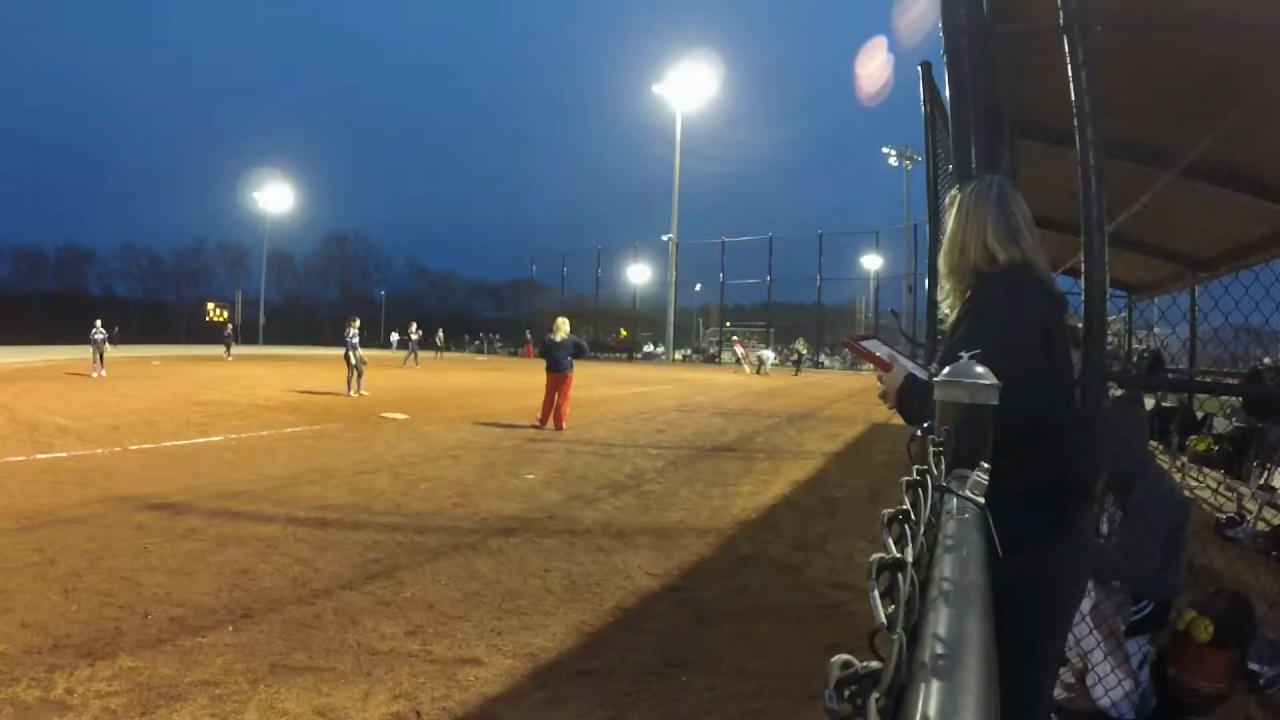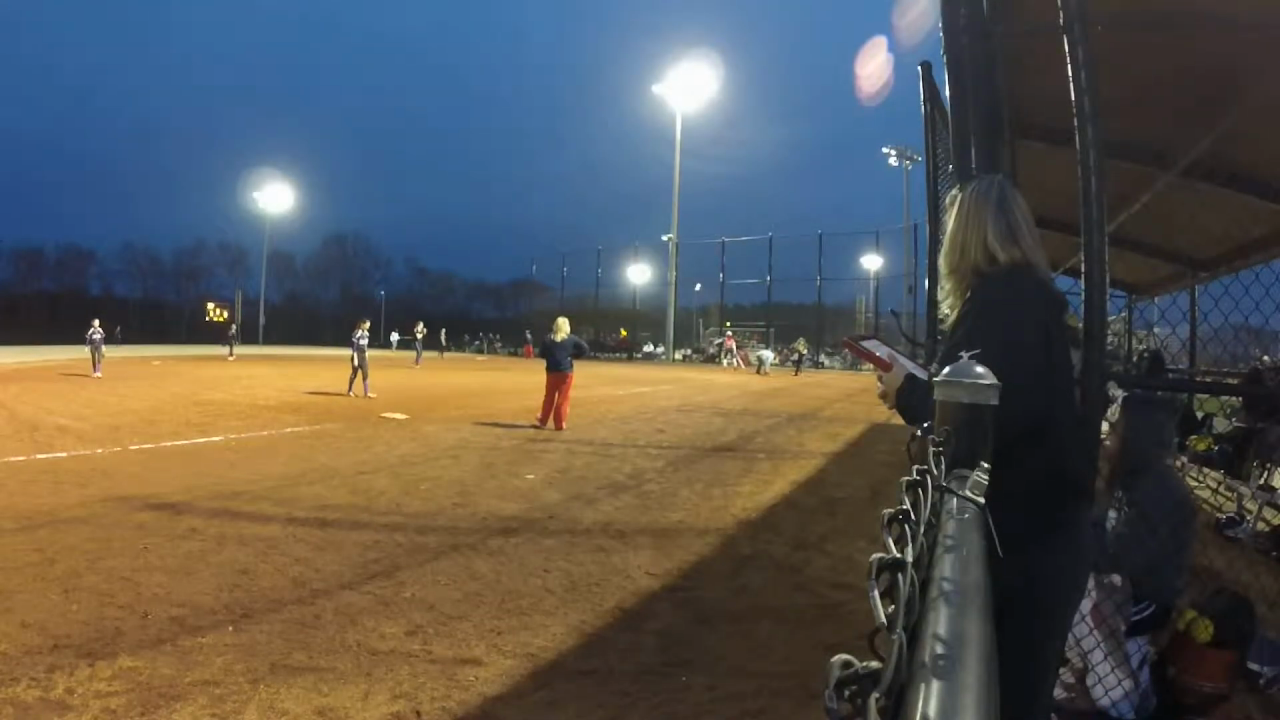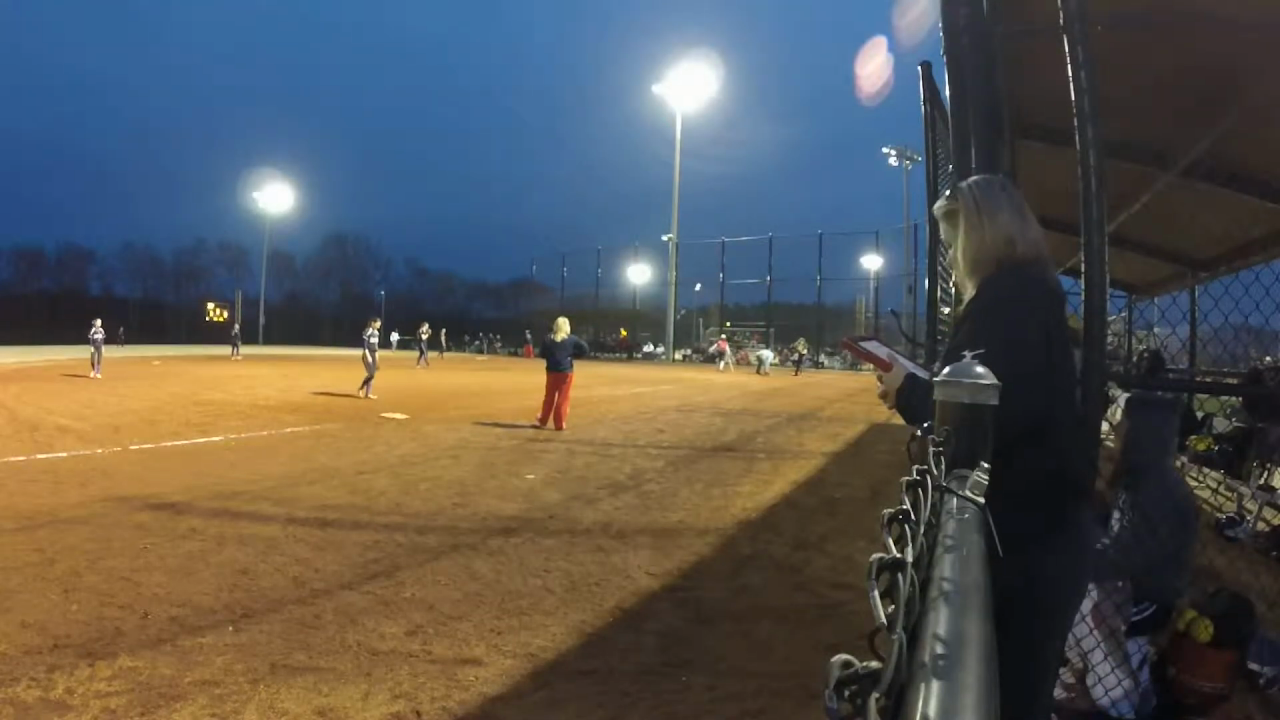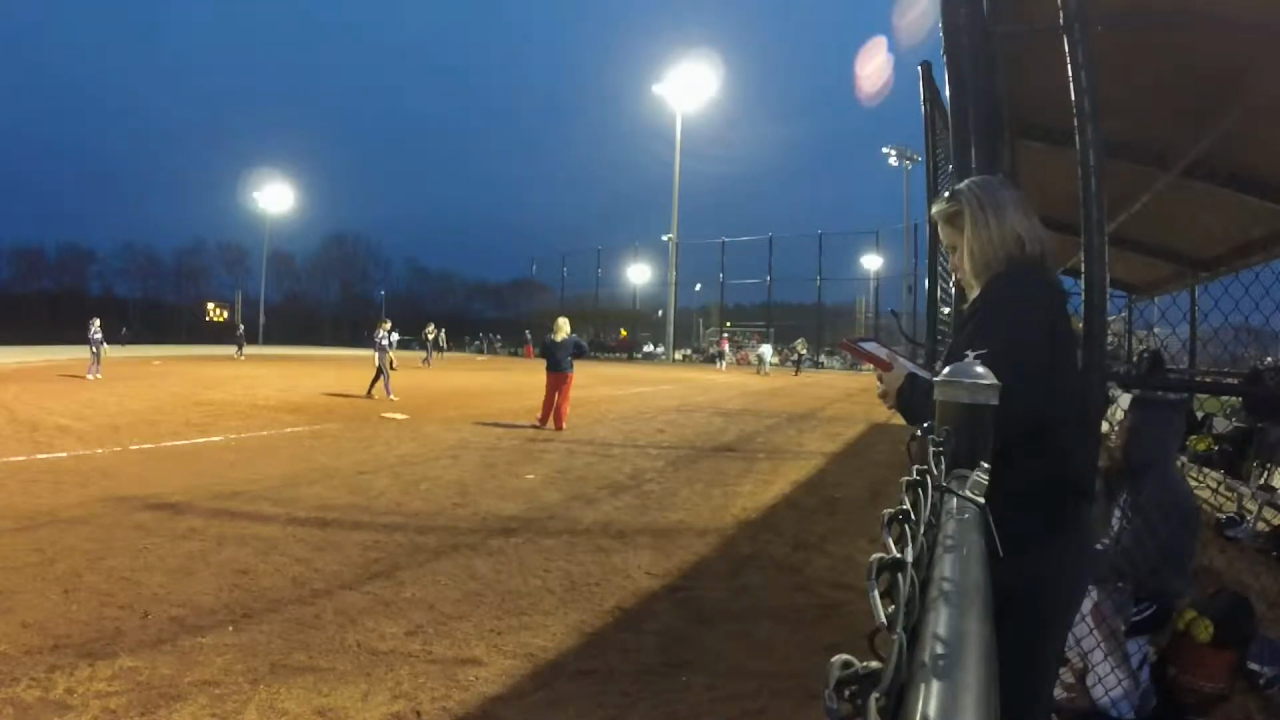
dt=0.4s
person 1, frame 1
left shoulder: (1000, 298)
right shoulder: (1027, 295)
left elbow: (985, 414)
right elbow: (1013, 399)
left wrist: (908, 393)
right wrist: (922, 389)
left hip: (1024, 533)
right hip: (1040, 522)
person 1, frame 2
left shoulder: (1000, 298)
right shoulder: (1027, 296)
left elbow: (985, 414)
right elbow: (1014, 399)
left wrist: (909, 393)
right wrist: (922, 389)
left hip: (1024, 533)
right hip: (1039, 521)
person 1, frame 3
left shoulder: (1007, 297)
right shoulder: (1027, 294)
left elbow: (987, 412)
left wrist: (909, 392)
right wrist: (922, 389)
left hip: (1026, 532)
right hip: (1041, 521)
person 1, frame 4
left shoulder: (1012, 297)
right shoulder: (1032, 295)
left elbow: (989, 412)
left wrist: (910, 393)
right wrist: (923, 389)
left hip: (1026, 532)
right hip: (1040, 521)
person 2, frame 1
left shoulder: (1154, 496)
right shoulder: (1126, 478)
left elbow: (1124, 566)
right elbow: (1108, 538)
left hip: (1145, 597)
right hip: (1125, 582)
person 2, frame 2
left shoulder: (1160, 493)
right shoulder: (1136, 477)
left elbow: (1117, 555)
right elbow: (1113, 534)
left hip: (1146, 597)
right hip: (1128, 579)
right ankle: (1087, 669)
person 2, frame 3
left shoulder: (1163, 495)
right shoulder: (1141, 478)
left elbow: (1123, 562)
right elbow: (1118, 532)
left hip: (1147, 598)
right hip: (1131, 581)
person 2, frame 4
left shoulder: (1164, 495)
right shoulder: (1143, 477)
left elbow: (1126, 564)
right elbow: (1120, 515)
right wrist: (1108, 472)
left hip: (1148, 598)
right hip: (1132, 580)
